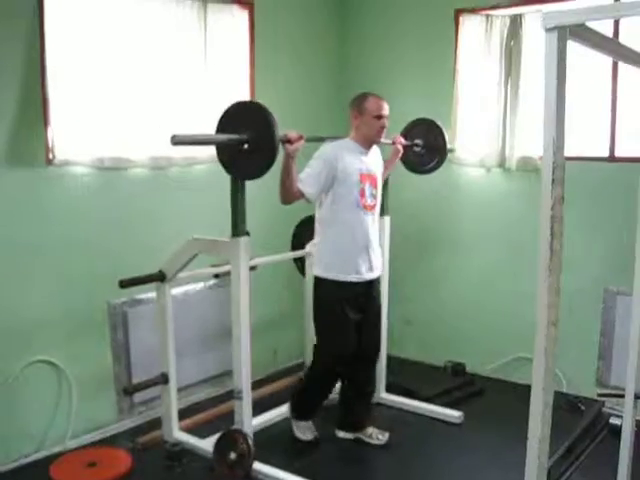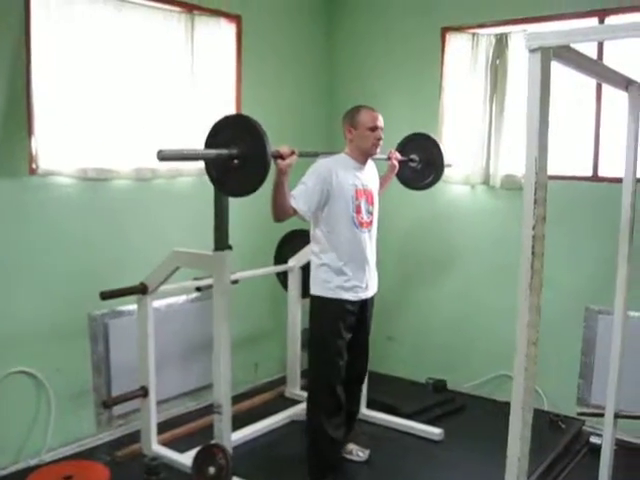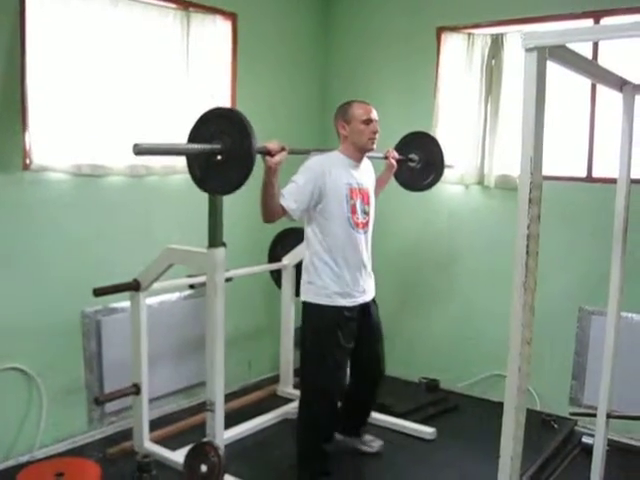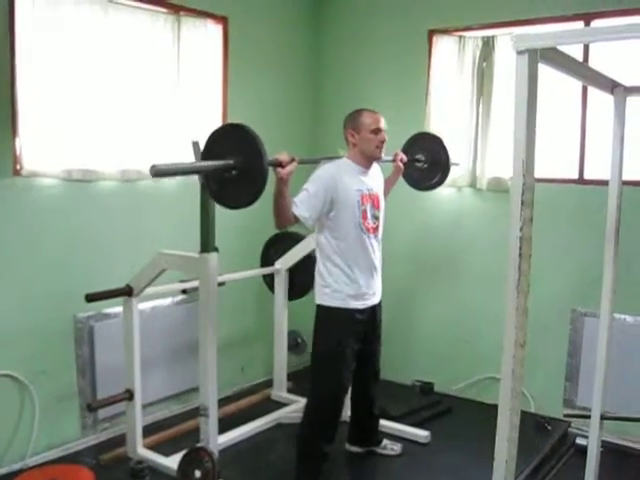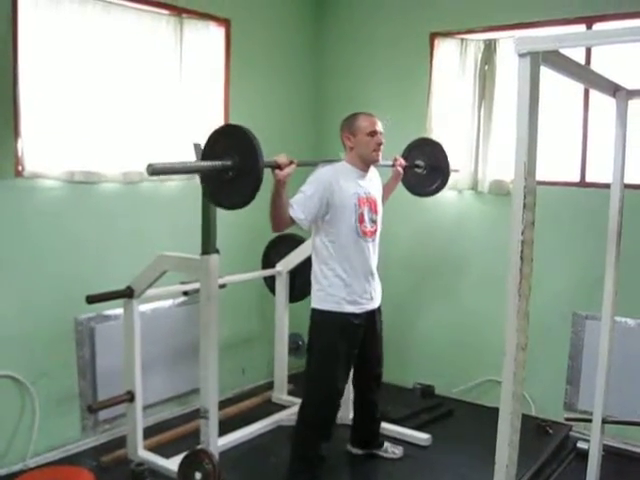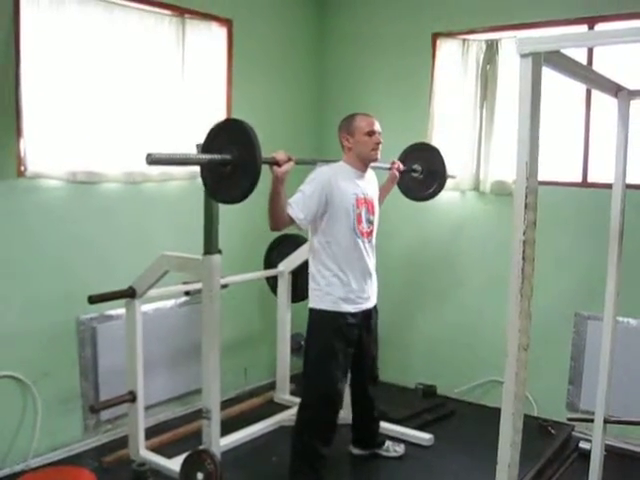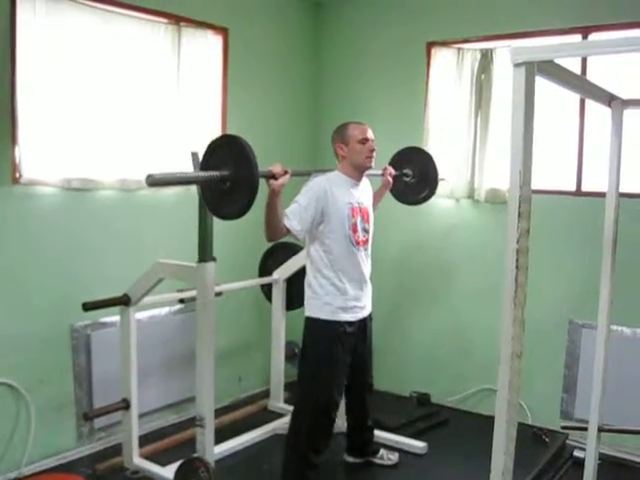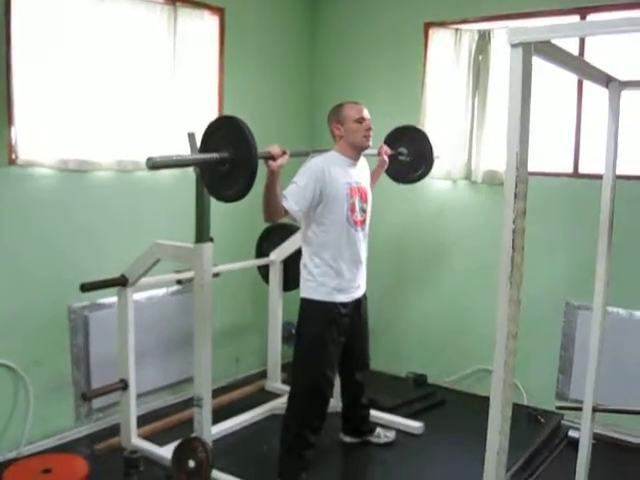
dt=0.5s
person 1, frame 1
left shoulder: (373, 155)
right shoulder: (332, 154)
right elbow: (289, 196)
left wrist: (395, 157)
right wrist: (289, 157)
left hip: (369, 272)
right hip: (336, 274)
left knee: (366, 353)
right knee: (334, 353)
left ankle: (354, 422)
right ankle: (302, 411)
person 1, frame 2
left shoulder: (370, 170)
right shoulder: (327, 170)
right elbow: (282, 213)
left wrist: (391, 172)
right wrist: (281, 174)
left hip: (364, 289)
right hip: (332, 292)
left knee: (354, 375)
right knee: (327, 382)
left ankle: (340, 439)
person 1, frame 3
left shoulder: (366, 169)
right shoulder: (320, 168)
right elbow: (272, 213)
left wrist: (389, 171)
right wrist: (271, 171)
left hip: (364, 292)
right hip: (328, 298)
left knee: (371, 370)
right knee: (322, 387)
left ankle: (349, 427)
person 1, frame 4
left shoulder: (374, 173)
right shoulder: (330, 176)
right elbow: (286, 221)
left wrist: (397, 172)
right wrist: (282, 182)
left hip: (371, 296)
right hip: (339, 301)
left knee: (367, 377)
right knee: (328, 387)
left ankle: (364, 437)
person 1, frame 5
left shoulder: (372, 177)
right shoulder: (327, 179)
right elbow: (281, 223)
left wrist: (396, 177)
right wrist: (280, 184)
left hip: (370, 301)
right hip: (335, 306)
left knee: (370, 379)
right knee: (324, 391)
left ankle: (366, 439)
person 1, frame 6
left shoulder: (369, 178)
right shoulder: (326, 178)
right elbow: (279, 222)
left wrist: (392, 180)
right wrist: (278, 180)
left hip: (366, 300)
right hip: (332, 305)
left knee: (366, 378)
right knee: (323, 392)
left ankle: (367, 439)
person 1, frame 7
left shoulder: (364, 187)
right shoulder: (321, 188)
right elbow: (275, 233)
left wrist: (385, 187)
right wrist: (274, 193)
left hip: (361, 309)
right hip: (329, 314)
left knee: (361, 387)
right knee: (318, 401)
left ankle: (361, 447)
person 1, frame 8
left shoulder: (361, 166)
right shoulder: (319, 168)
right elbow: (273, 214)
left wrist: (381, 167)
right wrist: (273, 174)
left hip: (356, 289)
right hip: (324, 295)
left knee: (356, 368)
right knee: (313, 383)
left ankle: (357, 426)
